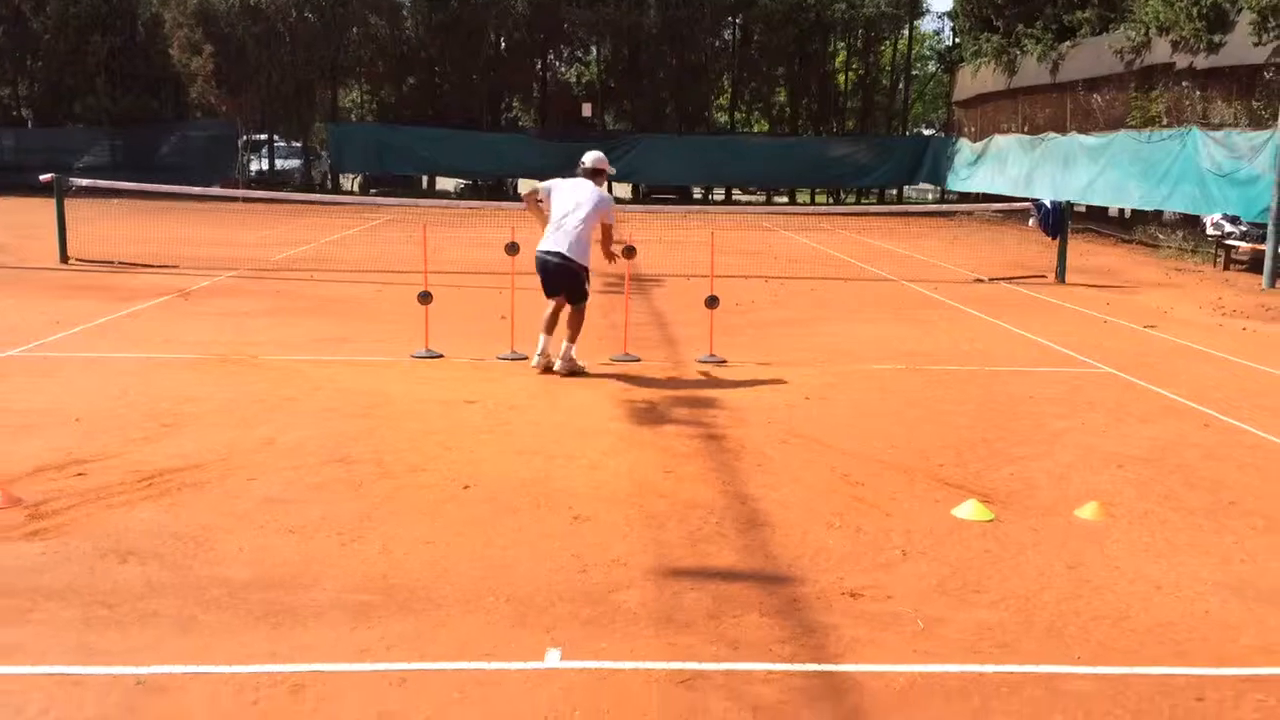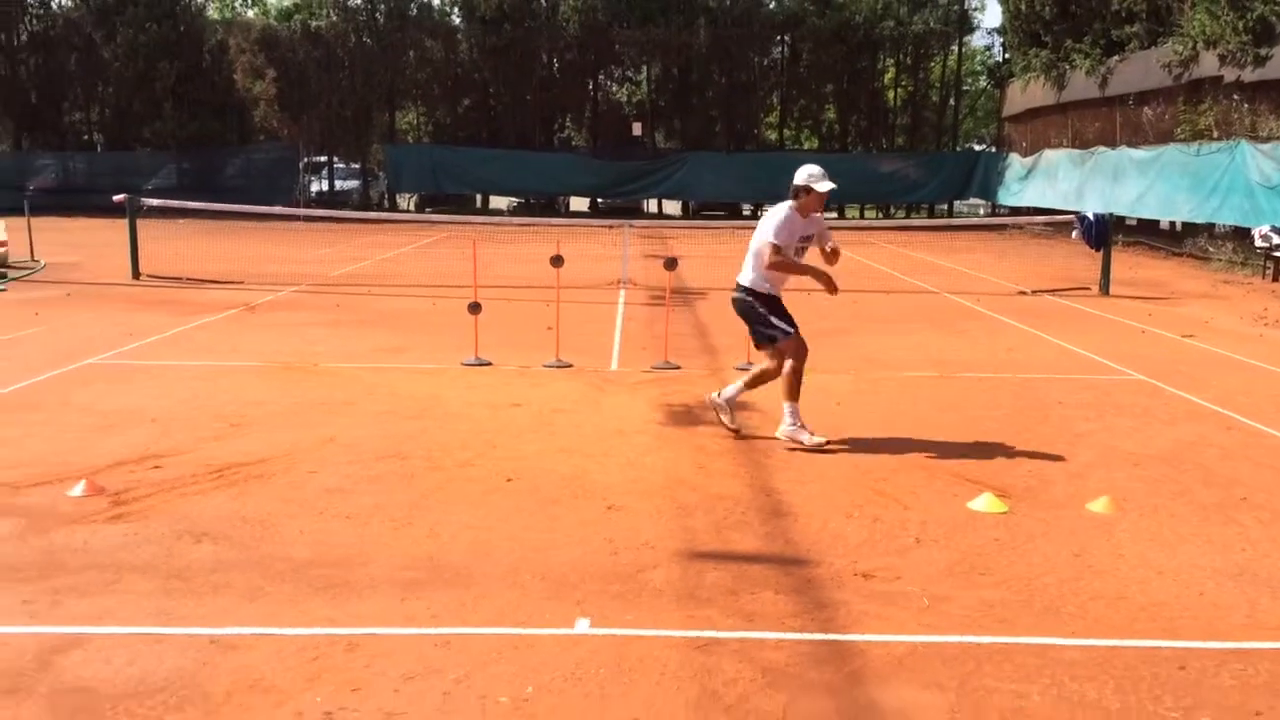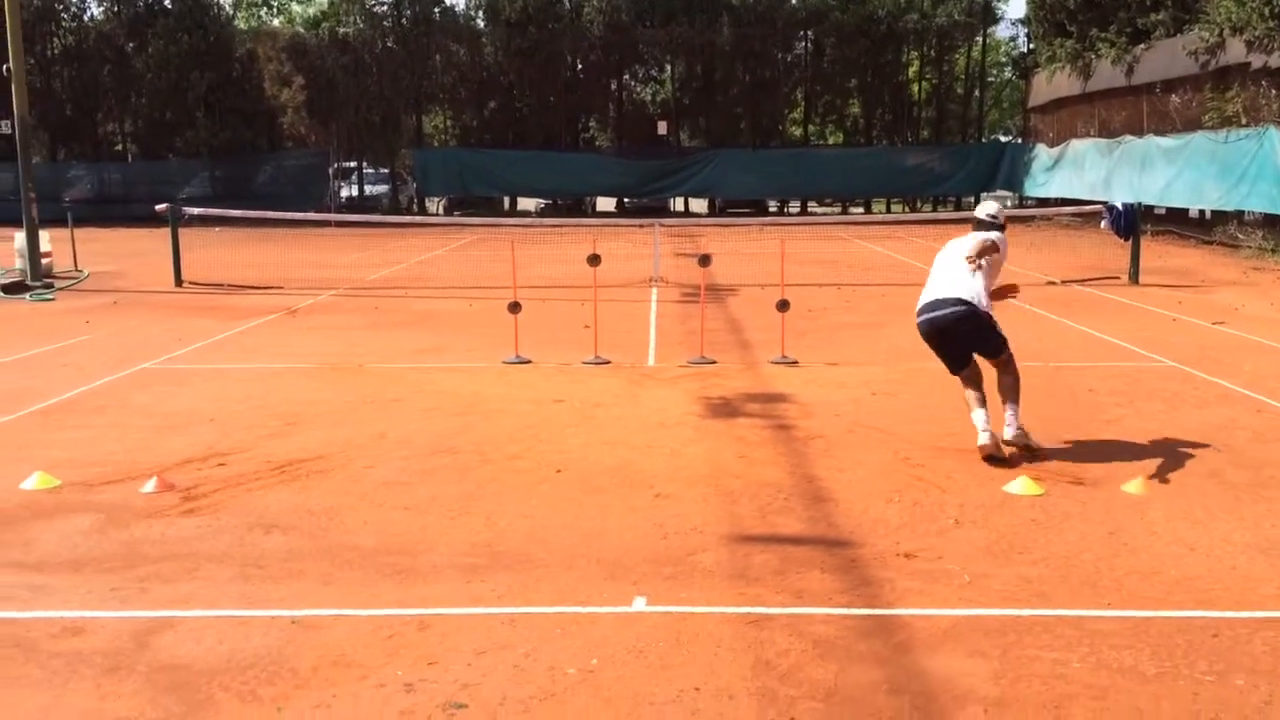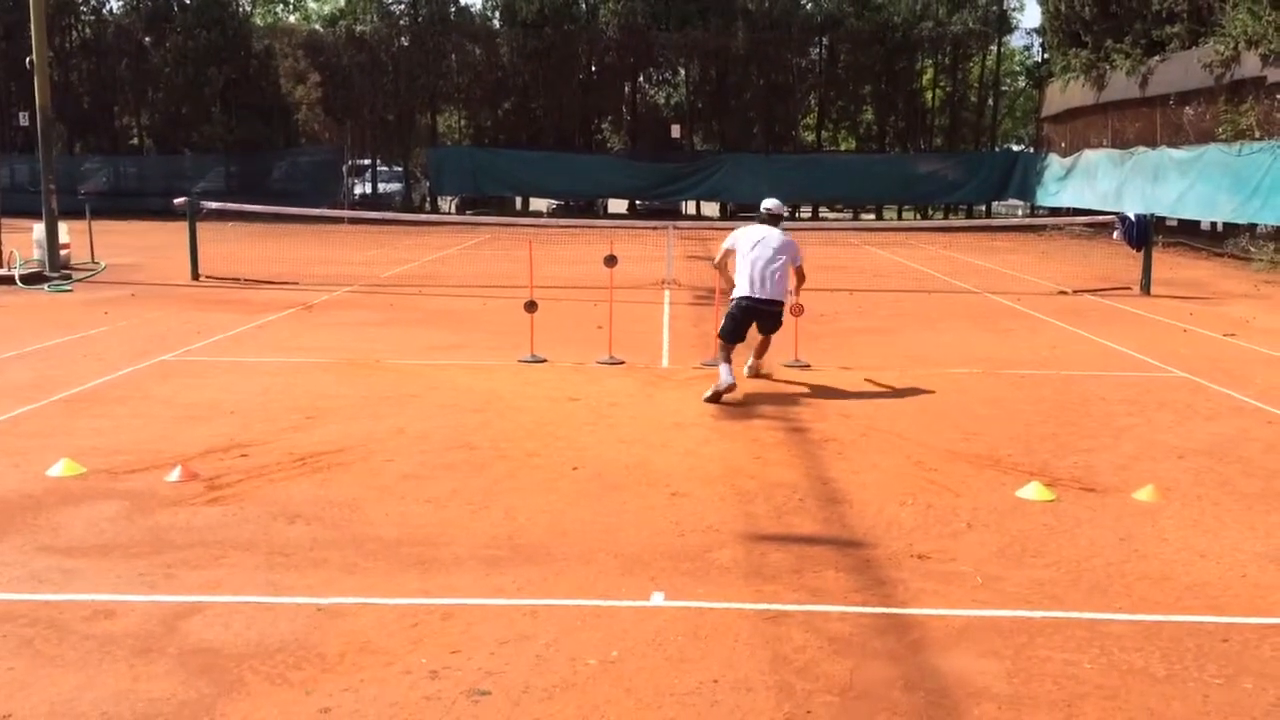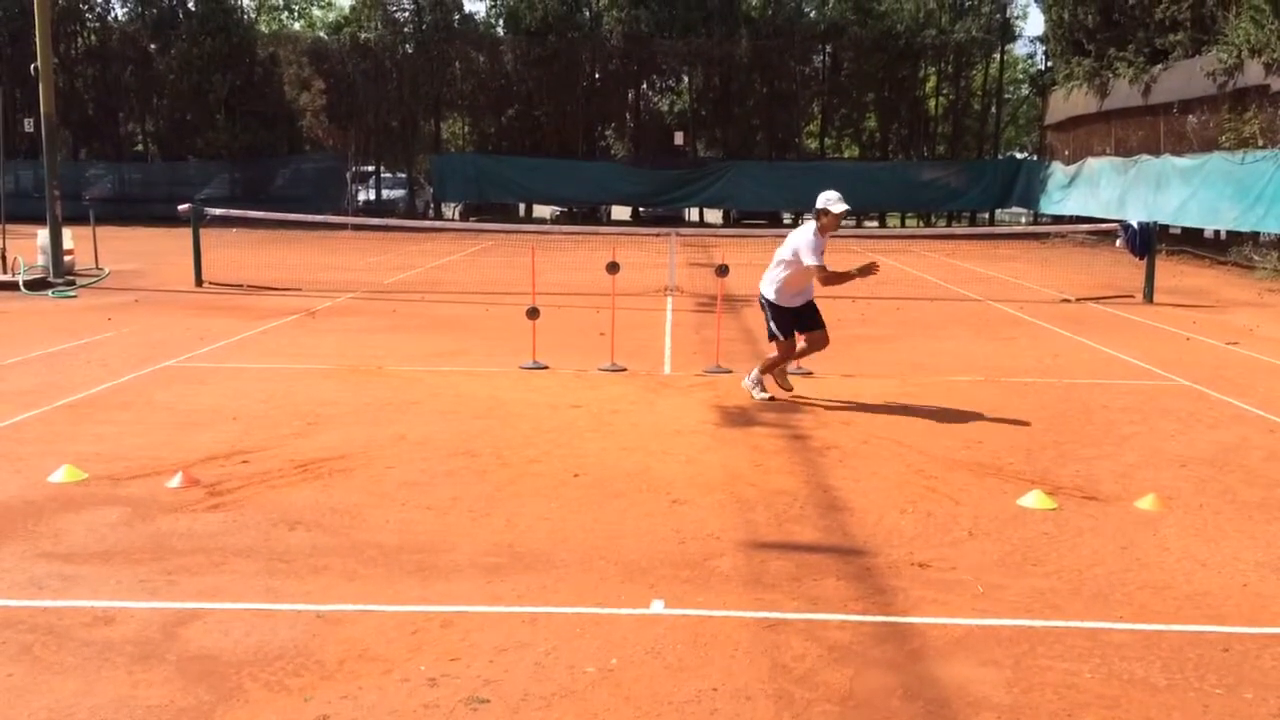
dt=1s
person 1, frame 1
left shoulder: (559, 184)
right shoulder: (605, 198)
left elbow: (527, 196)
right elbow: (606, 236)
left wrist: (546, 218)
right wrist: (607, 251)
left hip: (546, 253)
right hip: (574, 260)
left knee: (556, 302)
right knee: (578, 307)
left ankle: (541, 355)
right ankle: (565, 359)
person 1, frame 2
left shoulder: (814, 220)
right shoulder: (781, 216)
left elbow: (829, 253)
right elbow: (772, 261)
left wrist: (831, 253)
right wrist: (815, 272)
left hip: (767, 295)
right hip: (753, 293)
left knee: (777, 363)
right knee: (797, 350)
left ankle: (724, 398)
right ankle: (791, 424)
person 1, frame 3
left shoulder: (951, 246)
right shoulder: (996, 239)
right elbow: (982, 245)
left wrist: (990, 296)
right wrist: (975, 258)
left hip: (926, 315)
right hip: (962, 309)
left knee: (971, 377)
right knee: (1005, 363)
left ankle: (985, 435)
right ankle: (1012, 428)
person 1, frame 4
left shoulder: (742, 232)
right shoulder: (789, 242)
left elbow: (719, 262)
right elbow: (801, 277)
left wrist: (731, 284)
right wrist: (795, 290)
left hip: (743, 299)
right hip: (774, 302)
left knee: (724, 345)
right knee: (766, 334)
left ankle: (725, 379)
right ankle: (752, 366)
person 1, frame 5
left shoulder: (820, 233)
right shoulder: (808, 239)
right elbow: (823, 278)
right wrist: (856, 273)
left hip: (799, 296)
right hip: (775, 298)
left knee: (820, 340)
right knee: (785, 351)
left ankle: (779, 366)
right ankle: (753, 380)
